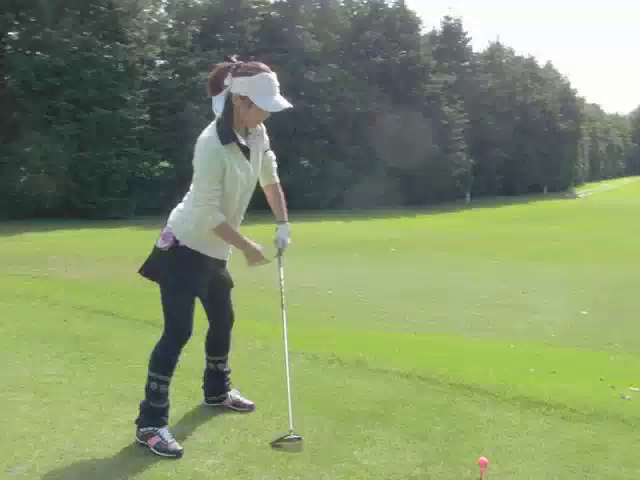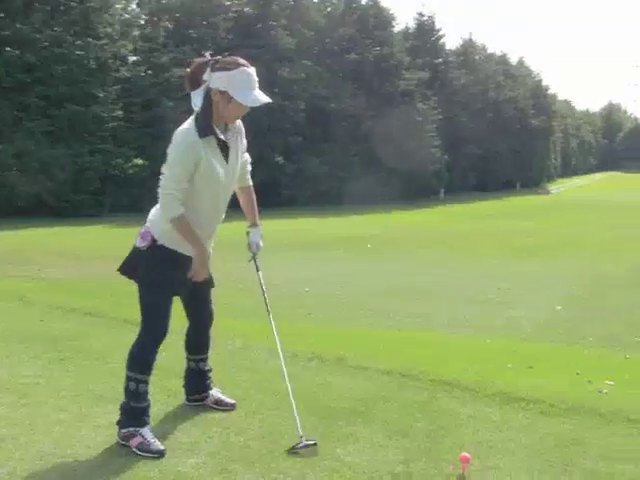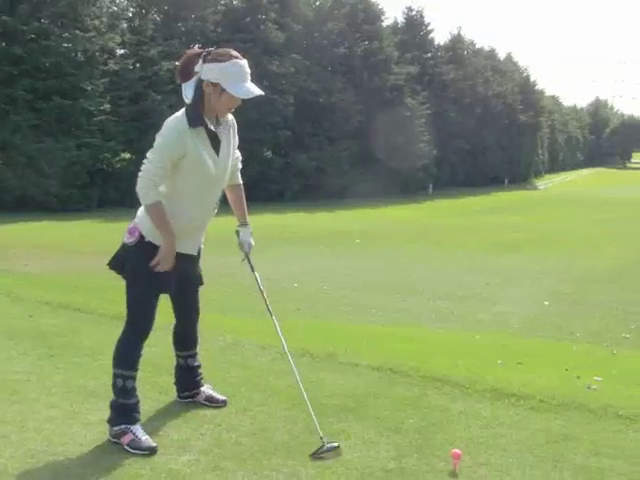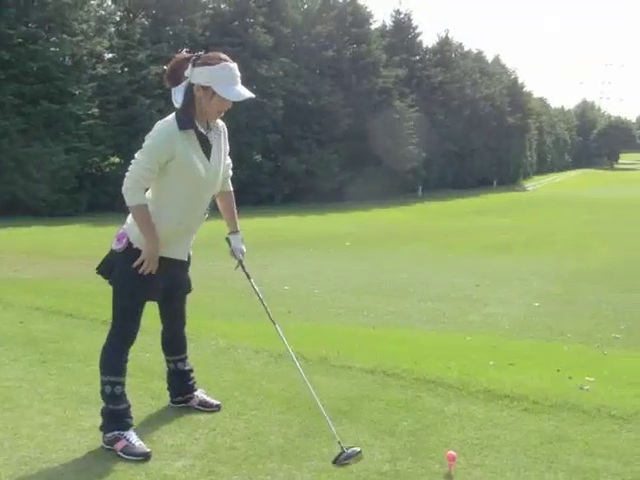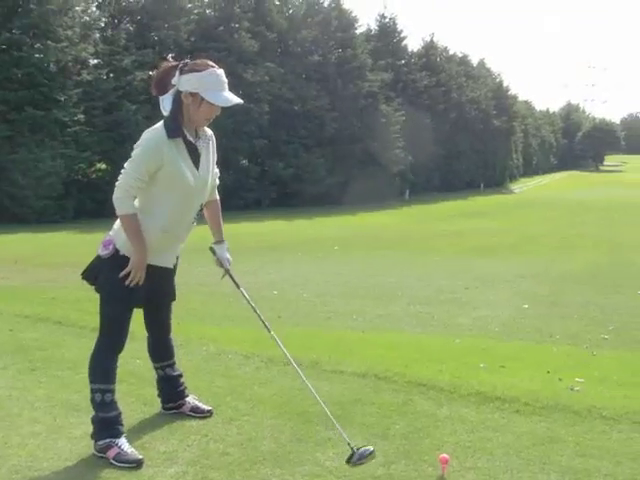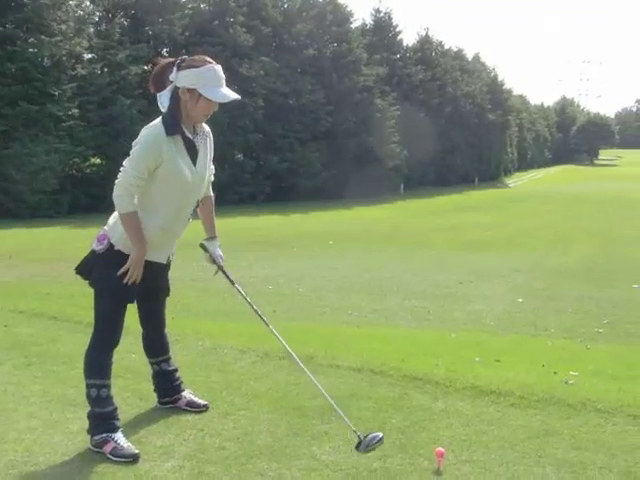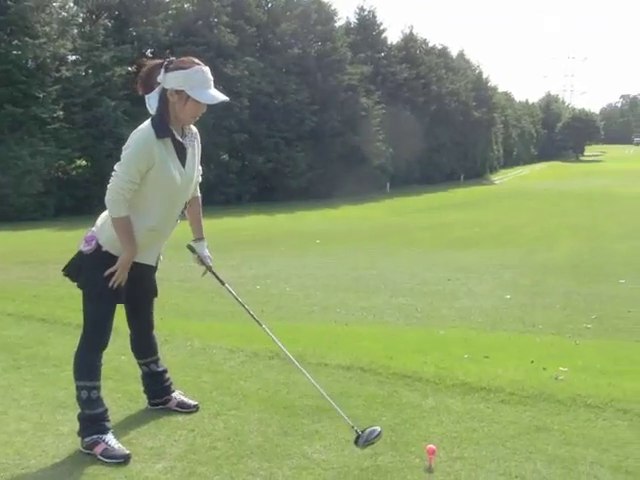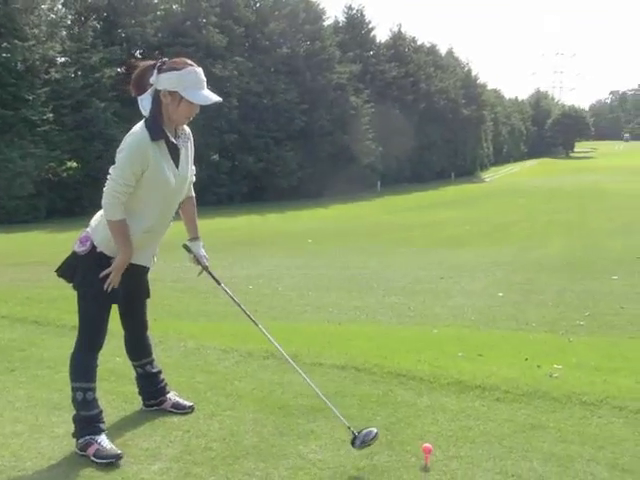
dt=0.1s
person 1, frame 1
left shoulder: (257, 135)
right shoulder: (213, 144)
left elbow: (269, 178)
right elbow: (208, 214)
left wrist: (282, 224)
right wrist: (247, 247)
left hip: (214, 249)
right hip: (185, 246)
left knee: (222, 320)
right knee: (178, 330)
left ankle: (217, 390)
right ankle: (151, 422)
person 1, frame 2
left shoulder: (234, 131)
right shoulder: (189, 138)
left elbow: (242, 181)
right elbow: (171, 203)
left wrist: (254, 229)
right wrist: (201, 250)
left hip: (193, 247)
right hip: (164, 245)
left knee: (202, 320)
right knee: (154, 330)
left ankle: (198, 389)
right ankle: (132, 422)
person 1, frame 3
left shoulder: (228, 126)
right shoulder: (179, 129)
left elbow: (232, 178)
right elbow: (146, 186)
left wrist: (244, 226)
right wrist: (167, 241)
left hip: (189, 244)
right hip: (153, 243)
left knee: (188, 317)
right knee: (139, 326)
left ankle: (190, 386)
right ankle: (122, 419)
person 1, frame 4
left shoulder: (218, 131)
right shoulder: (168, 132)
left elbow: (222, 185)
right elbow: (132, 188)
left wrist: (234, 234)
right wrist: (151, 244)
left hip: (177, 249)
right hip: (142, 248)
left knee: (175, 323)
right knee: (123, 332)
left ankle: (182, 391)
right ankle: (115, 426)
person 1, frame 5
left shoulder: (207, 140)
right shoulder: (157, 140)
left elbow: (210, 195)
right elbow: (123, 197)
left wrist: (220, 243)
right wrist: (140, 253)
left hip: (164, 258)
right hip: (127, 256)
left knee: (161, 330)
right knee: (112, 339)
left ankle: (173, 397)
right ankle: (106, 433)
person 1, frame 6
left shoulder: (205, 136)
right shoulder: (156, 137)
left elbow: (204, 192)
right elbow: (123, 195)
left wrist: (212, 240)
right wrist: (138, 250)
left hip: (159, 253)
right hip: (123, 251)
left knee: (155, 326)
right knee: (107, 335)
left ankle: (169, 392)
right ankle: (102, 428)
person 1, frame 7
left shoulder: (192, 137)
right shoulder: (146, 140)
left elbow: (191, 193)
right elbow: (116, 199)
left wrist: (199, 241)
right wrist: (129, 253)
left hip: (145, 254)
right hip: (110, 252)
left knee: (143, 327)
right knee: (96, 336)
left ankle: (159, 393)
right ankle: (94, 429)
person 1, frame 8
left shoulder: (185, 137)
right shoulder: (140, 142)
left elbow: (185, 193)
right elbow: (112, 202)
left wrist: (195, 241)
right wrist: (124, 255)
left hip: (139, 255)
right hip: (105, 253)
left knee: (137, 328)
right knee: (91, 338)
left ankle: (154, 394)
right ankle: (88, 431)
